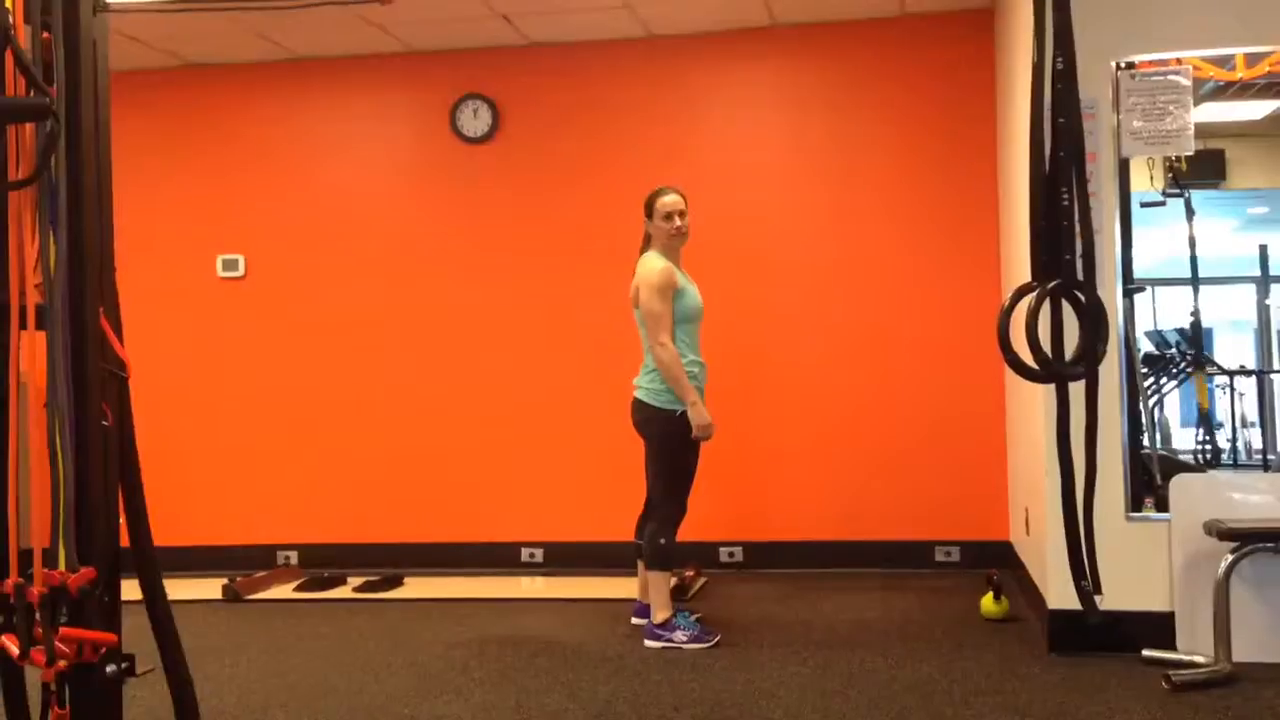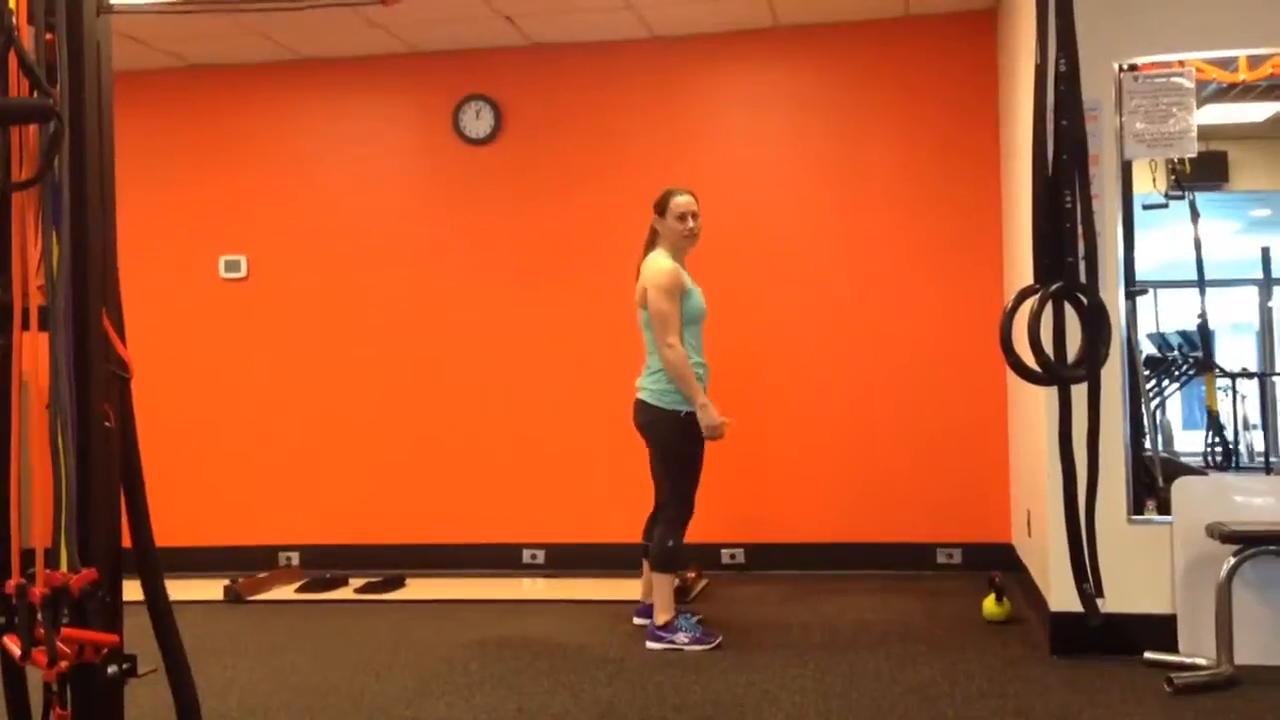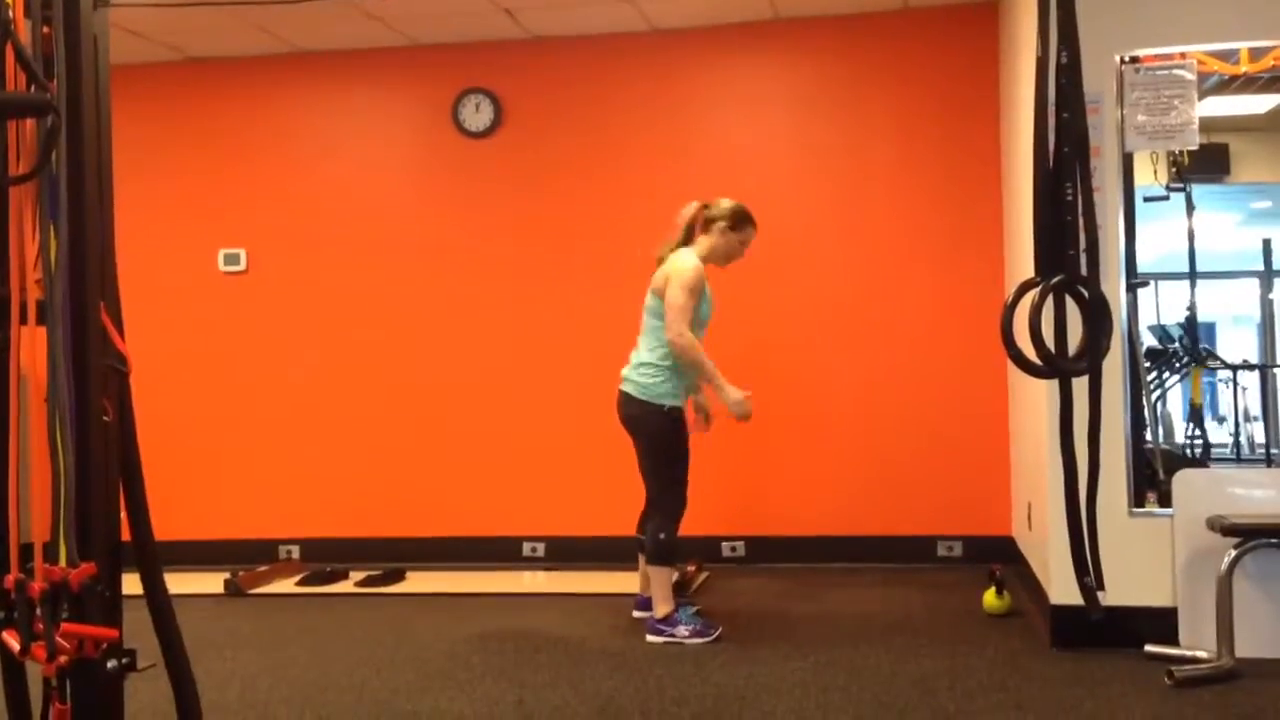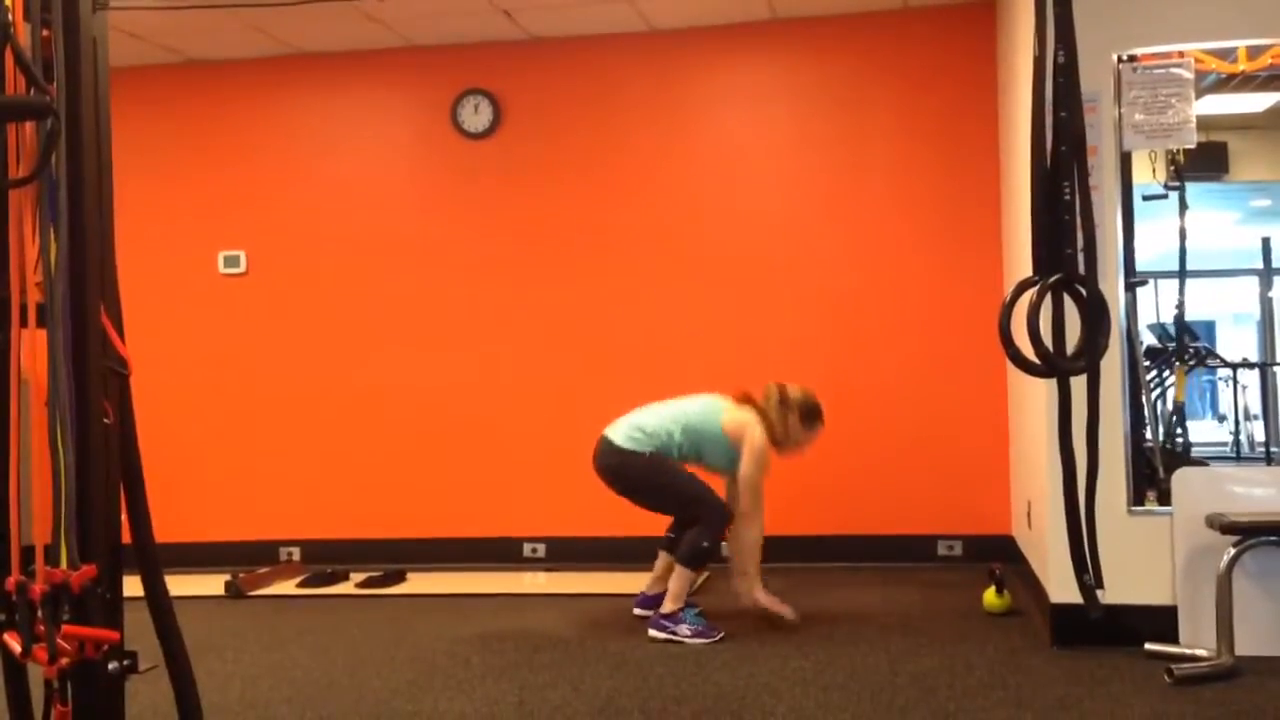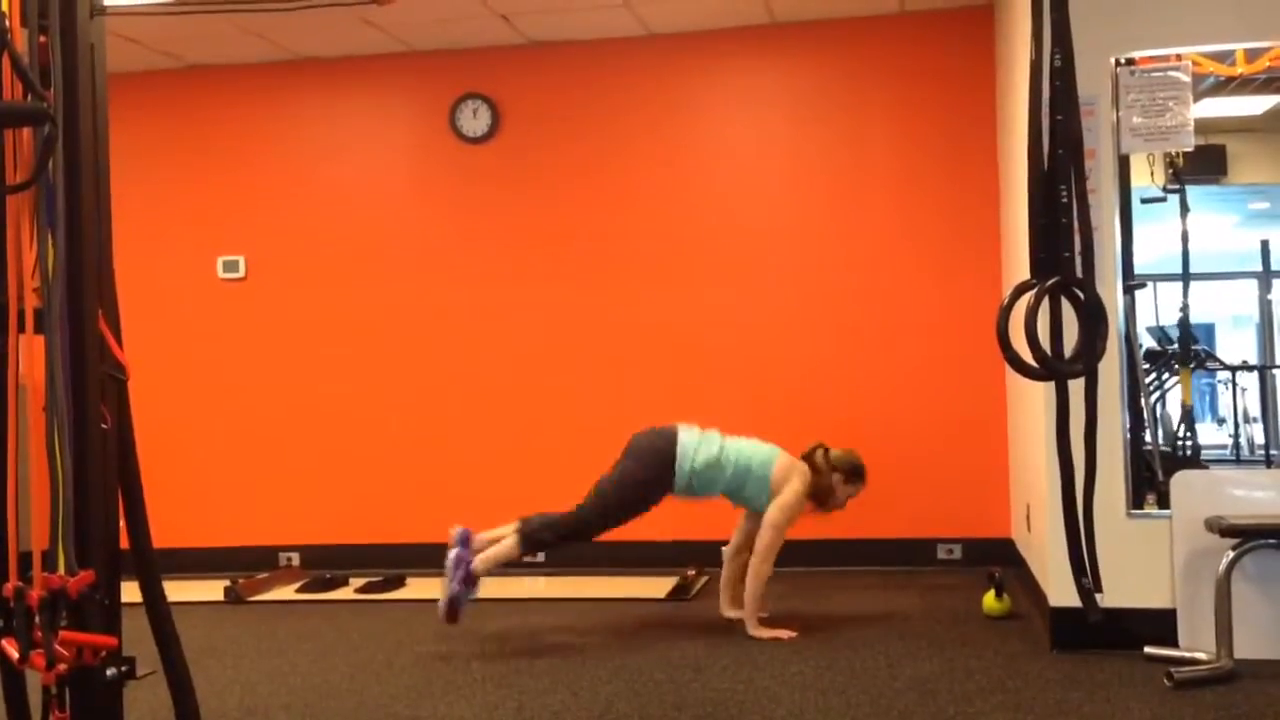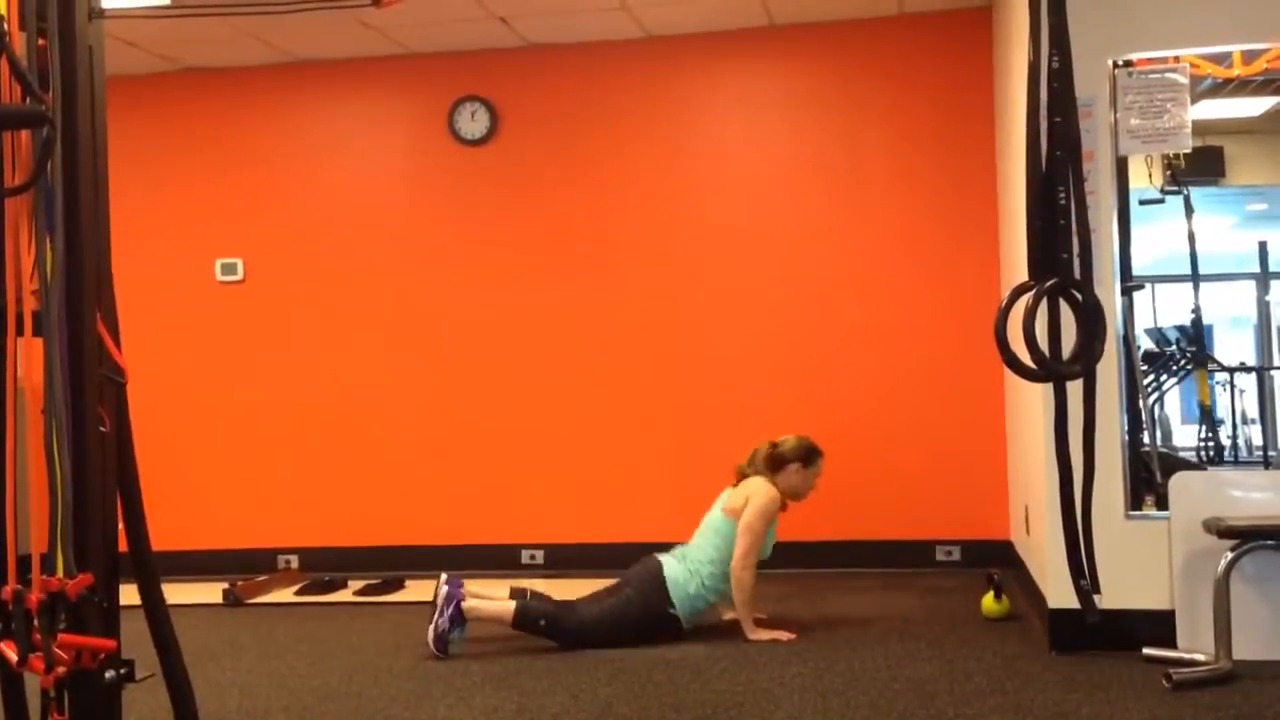
dt=0.5s
person 1, frame 1
left shoulder: (671, 269)
right shoulder: (656, 269)
right elbow: (661, 346)
left wrist: (694, 402)
right wrist: (694, 405)
left hip: (667, 404)
right hip: (666, 407)
left knee: (659, 506)
right knee: (668, 509)
left ankle: (647, 603)
right ankle: (661, 623)
person 1, frame 2
left shoulder: (670, 269)
right shoulder: (663, 270)
right elbow: (670, 347)
left wrist: (698, 405)
right wrist: (704, 406)
left hip: (664, 405)
right hip: (668, 408)
left knee: (669, 506)
right knee: (677, 509)
left ankle: (651, 603)
right ankle: (663, 624)
person 1, frame 3
left shoulder: (683, 266)
right shoulder: (688, 266)
right elbow: (678, 337)
left wrist: (695, 394)
right wrist: (724, 389)
left hip: (646, 398)
right hip: (653, 401)
left knee: (662, 499)
right knee: (668, 502)
left ankle: (648, 596)
right ankle: (663, 617)
person 1, frame 4
left shoulder: (745, 426)
right shoulder: (755, 436)
left elbow: (735, 513)
right elbow: (747, 519)
left wrist: (740, 576)
right wrist: (754, 588)
left hip: (619, 447)
right hip: (627, 454)
left knee: (695, 512)
right knee: (711, 514)
left ankle: (654, 593)
right ankle: (670, 616)
person 1, frame 5
left shoulder: (777, 480)
right shoulder: (798, 486)
left elbow: (741, 545)
right elbow: (760, 558)
left wrist: (731, 604)
right wrist: (753, 624)
left hip: (665, 449)
right hip: (665, 460)
left knee: (585, 521)
right knee: (586, 520)
left ankle: (475, 545)
right ankle: (471, 566)
person 1, frame 6
left shoulder: (750, 487)
right shoulder: (766, 494)
right elbow: (742, 565)
left wrist: (730, 607)
right wrist: (751, 627)
left hip: (662, 575)
right hip: (660, 597)
left knee: (568, 614)
right knee: (570, 627)
left ankle: (459, 593)
right ankle: (461, 609)
